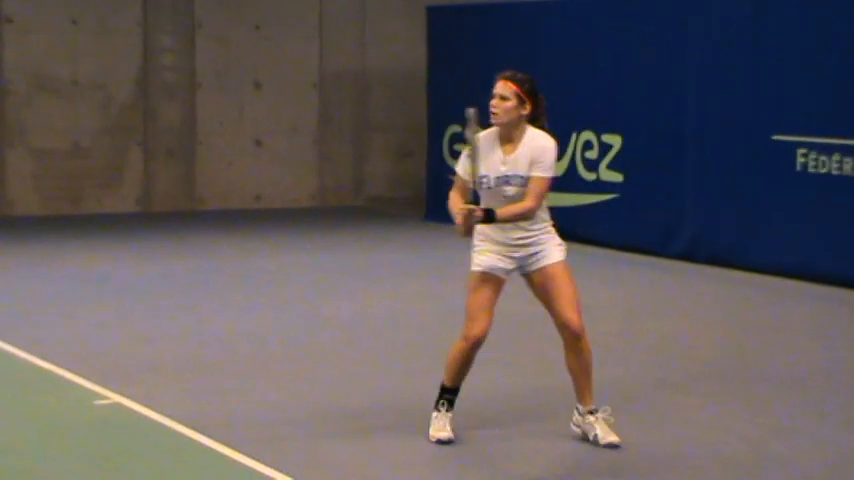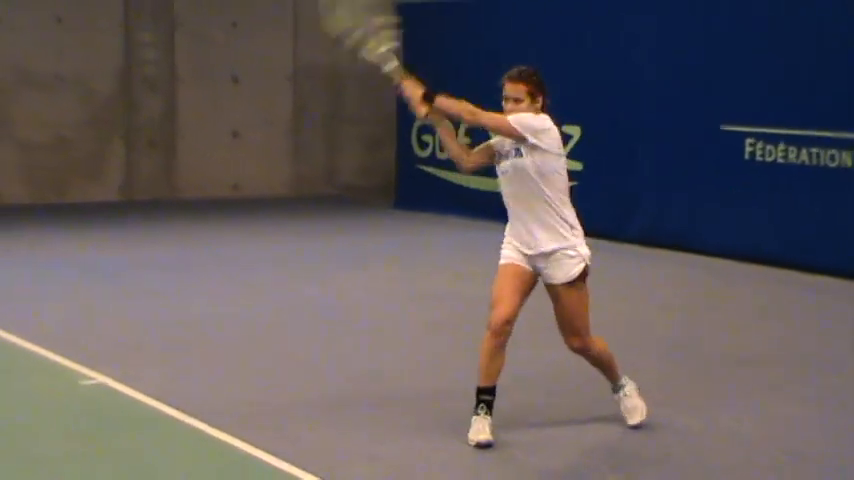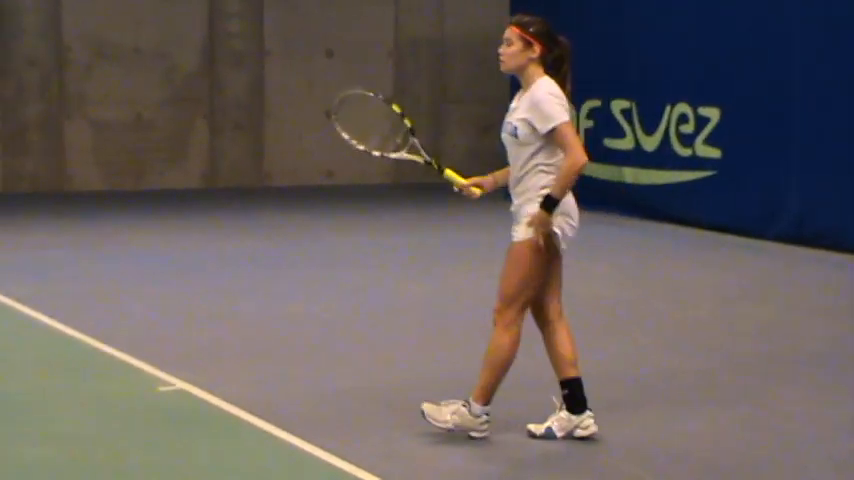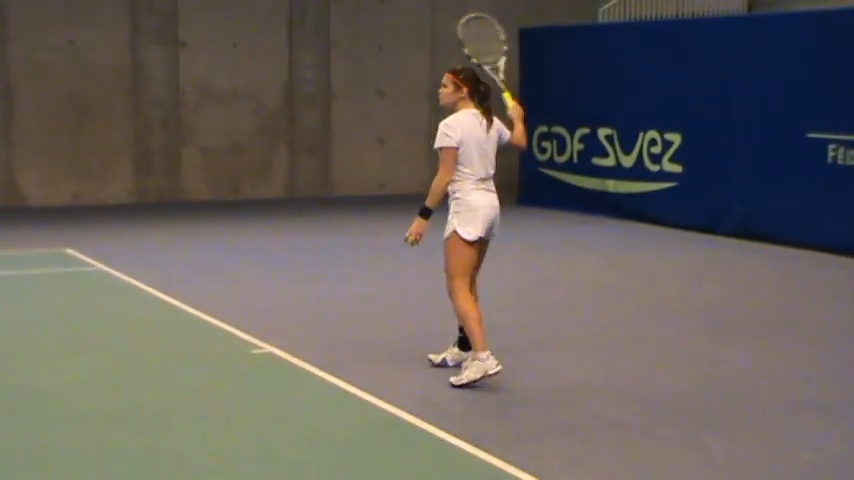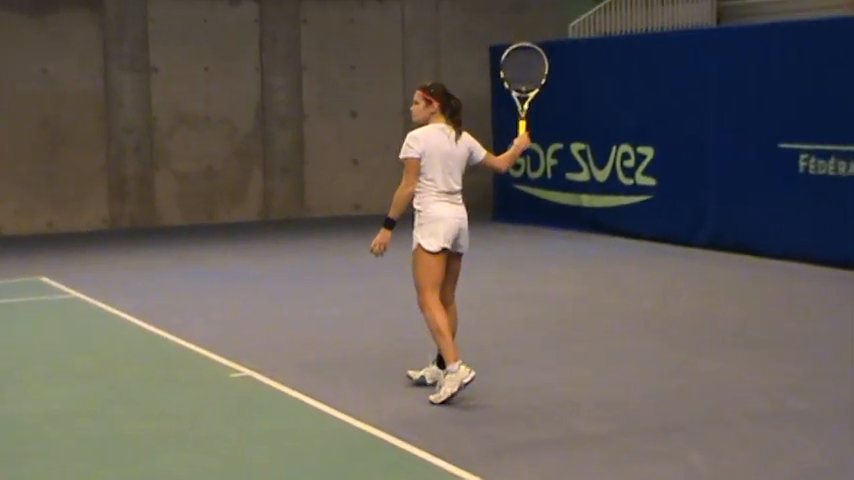
dt=1s
person 1, frame 1
left shoulder: (543, 144)
right shoulder: (479, 143)
left elbow: (532, 205)
right elbow: (457, 194)
left wrist: (489, 214)
right wrist: (462, 217)
left hip: (540, 245)
right hip: (493, 246)
left knee: (573, 327)
right knee: (474, 334)
left ankle: (588, 414)
right ankle: (443, 406)
person 1, frame 2
left shoulder: (542, 127)
right shoulder: (503, 136)
left elbow: (480, 117)
right elbow: (465, 161)
left wrist: (431, 100)
right wrist: (434, 117)
left hip: (561, 246)
right hip: (519, 244)
left knee: (578, 340)
right knee: (499, 323)
left ankle: (621, 386)
right ankle: (482, 413)
person 1, frame 3
left shoulder: (544, 95)
right shoulder: (527, 96)
left elbow: (576, 158)
left wrist: (547, 207)
right wrist: (489, 181)
left hip: (542, 219)
right hip: (536, 217)
left knee: (506, 314)
right knee: (549, 314)
person 1, frame 4
left shoulder: (450, 125)
right shoulder: (491, 121)
left elbow: (444, 178)
right elbow: (521, 141)
left wrist: (423, 217)
right wrist: (517, 117)
left hip: (467, 207)
right hip: (490, 205)
left knee: (458, 287)
right knee: (467, 284)
left ankle: (483, 357)
right ankle: (463, 348)
person 1, frame 5
left shoulder: (417, 137)
right shoulder: (463, 138)
left elbow: (408, 188)
right elbow: (501, 164)
left wrist: (387, 227)
right wrist: (519, 146)
left hip: (433, 219)
right hip: (458, 218)
left knee: (429, 300)
right knee: (446, 300)
left ankle: (456, 368)
right ankle: (441, 367)
